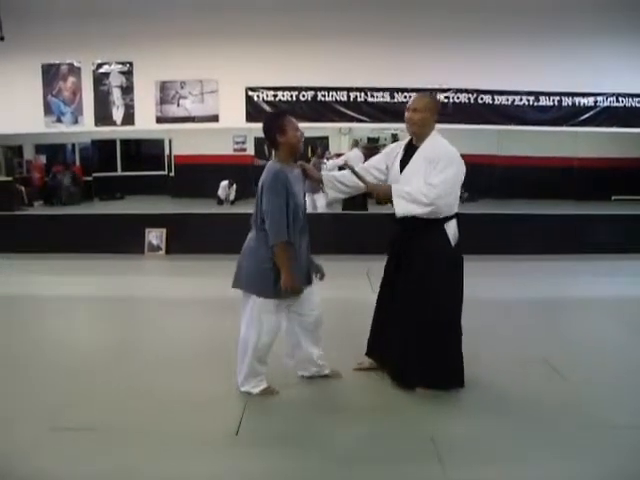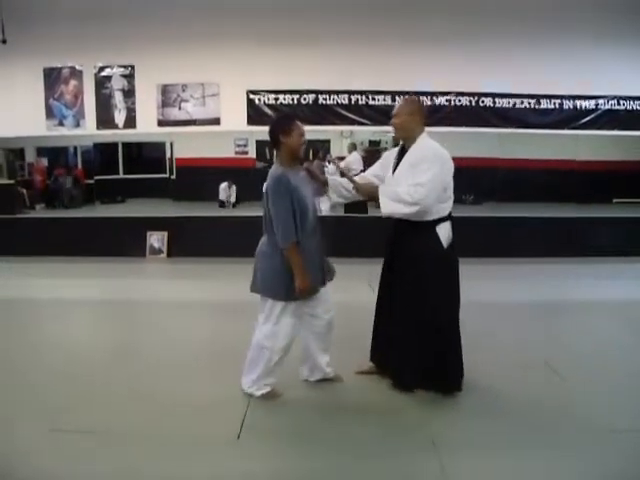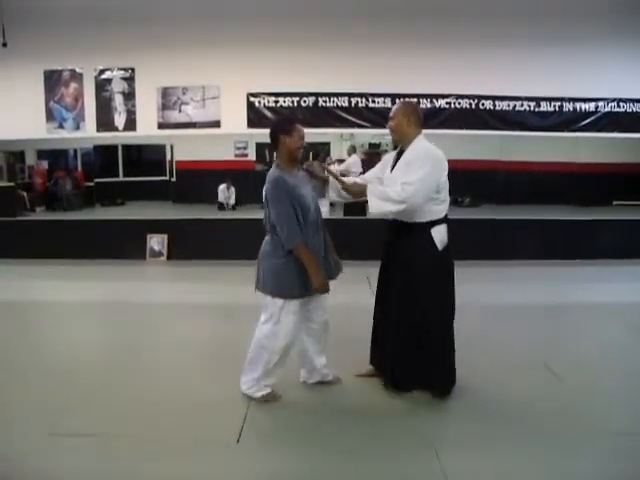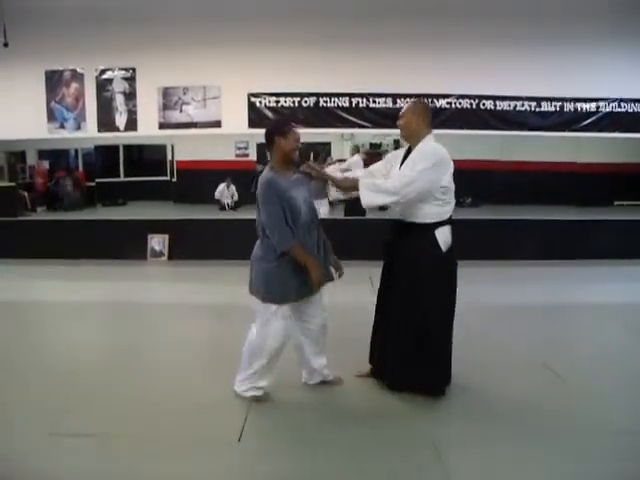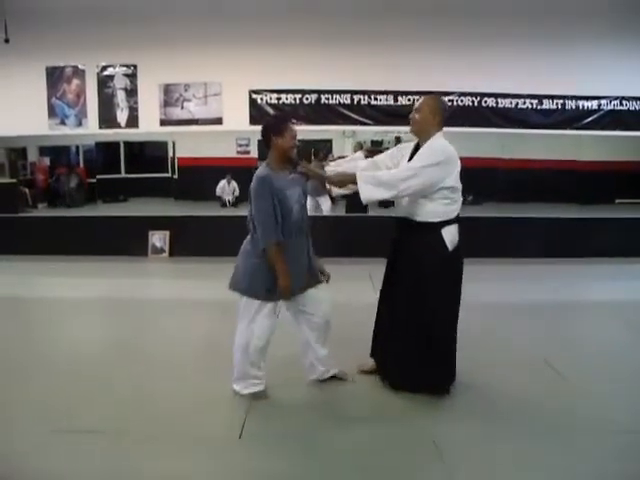
dt=0.2s
person 1, frame 1
left shoulder: (445, 153)
right shoulder: (396, 150)
left elbow: (435, 197)
right elbow: (362, 175)
left wrist: (391, 191)
right wrist: (320, 178)
left hip: (436, 239)
right hip: (408, 233)
left knee: (435, 308)
right knee: (394, 296)
left ankle: (438, 372)
right ankle: (385, 356)
person 1, frame 2
left shoulder: (434, 154)
right shoulder: (393, 156)
left elbow: (420, 197)
right elbow: (365, 182)
left wrist: (378, 192)
right wrist: (327, 182)
left hip: (430, 240)
right hip: (404, 235)
left knee: (433, 310)
right knee: (394, 300)
left ankle: (439, 375)
right ankle: (388, 360)
person 1, frame 3
left shoulder: (428, 155)
right shoulder: (393, 158)
left elbow: (408, 196)
right elbow: (368, 181)
left wrist: (365, 191)
right wrist: (331, 180)
left hip: (426, 242)
right hip: (401, 236)
left knee: (427, 312)
right knee: (392, 302)
left ankle: (434, 376)
right ankle: (387, 363)
person 1, frame 4
left shoulder: (435, 155)
right shoulder: (401, 156)
left elbow: (401, 188)
right elbow: (372, 174)
left wrist: (356, 184)
right wrist: (329, 177)
left hip: (429, 243)
right hip: (405, 237)
left knee: (428, 313)
right knee: (393, 303)
left ankle: (430, 377)
right ankle: (387, 364)
person 1, frame 5
left shoulder: (442, 154)
right shoulder: (407, 150)
left elbow: (400, 180)
right elbow: (374, 166)
left wrist: (352, 178)
right wrist: (328, 174)
left hip: (436, 242)
right hip: (411, 235)
left knee: (433, 311)
right knee: (396, 299)
left ankle: (433, 375)
right ankle: (387, 360)
person 2, frame 1
left shoulder: (294, 171)
right shoulder: (275, 176)
right elbow: (276, 231)
left wrist: (307, 261)
right wrist: (286, 272)
left hip: (292, 257)
right hip: (266, 263)
left knee: (308, 313)
right knee: (260, 324)
left ankle: (312, 365)
right ankle: (251, 380)
person 2, frame 2
left shoulder: (300, 173)
right shoulder: (279, 179)
right elbow: (285, 234)
left wrist: (320, 263)
right wrist: (299, 274)
left hip: (305, 262)
right hip: (282, 266)
left knee: (320, 318)
right knee: (276, 328)
left ankle: (317, 369)
right ankle: (256, 382)
person 2, frame 3
left shoulder: (302, 174)
right shoulder: (277, 181)
left elbow: (315, 220)
right elbow: (290, 234)
left wrist: (330, 255)
right wrist: (314, 269)
left hip: (310, 262)
right hip: (286, 265)
left knee: (316, 321)
right knee: (279, 327)
left ankle: (315, 372)
right ankle: (256, 383)
person 2, frame 4
left shoulder: (299, 178)
right shoulder: (269, 183)
left elbow: (312, 222)
right elbow: (280, 236)
left wrist: (327, 255)
right wrist: (312, 266)
left hip: (306, 264)
right hip: (277, 269)
left knee: (313, 322)
right knee: (271, 331)
left ankle: (315, 372)
right ankle: (250, 384)
person 2, frame 5
left shoulder: (296, 177)
right shoulder: (264, 180)
right elbow: (266, 235)
left wrist: (313, 261)
right wrist: (282, 273)
left hip: (296, 262)
right hip: (264, 268)
left knee: (317, 316)
right knee: (256, 328)
left ankle: (322, 368)
right ankle: (247, 382)
